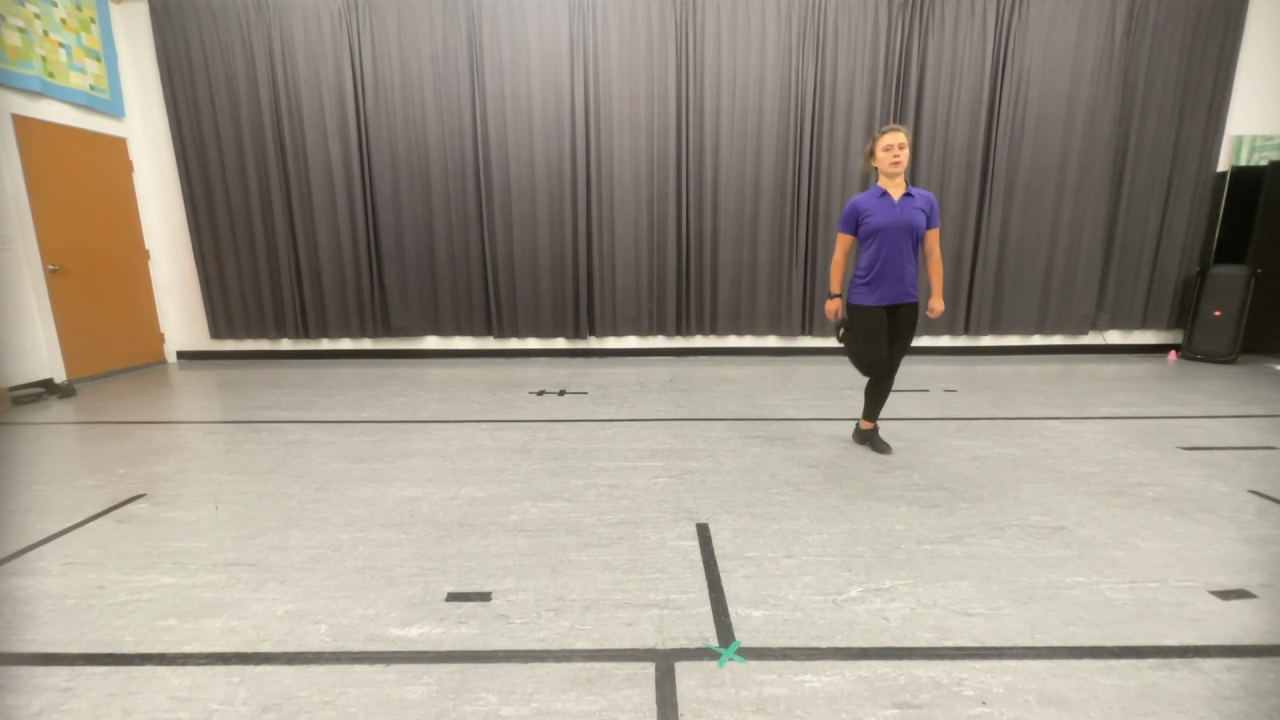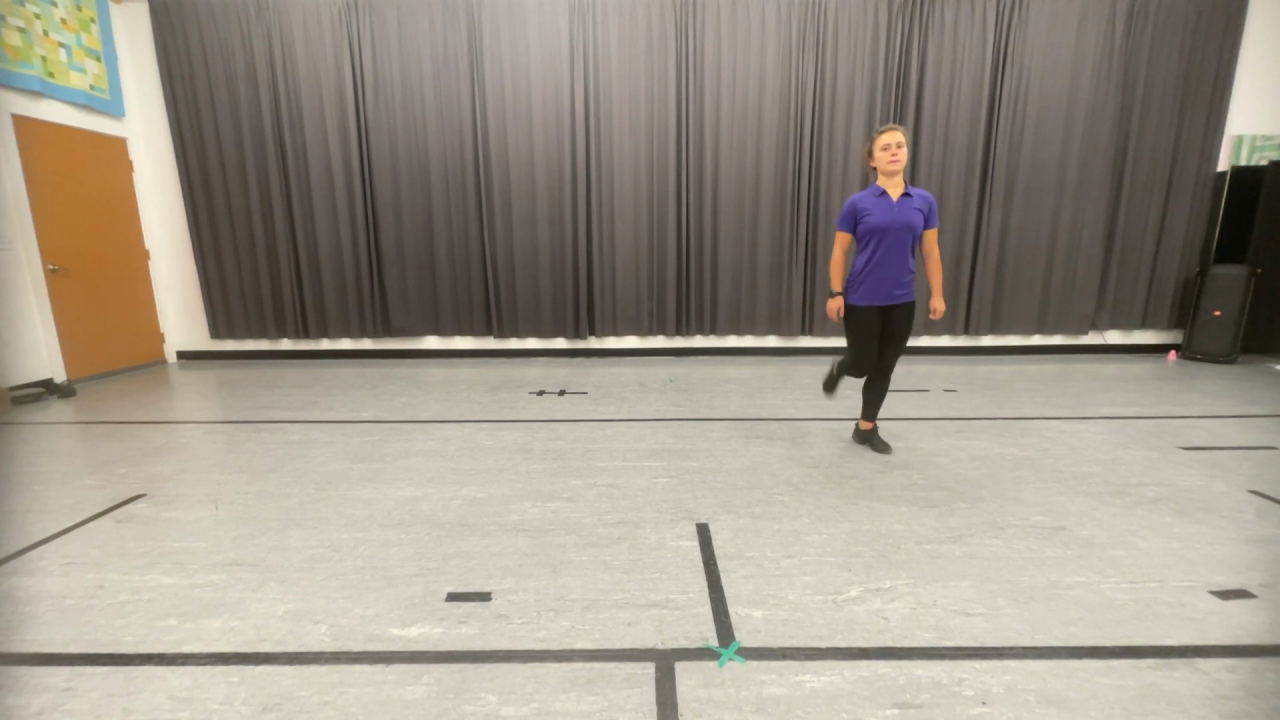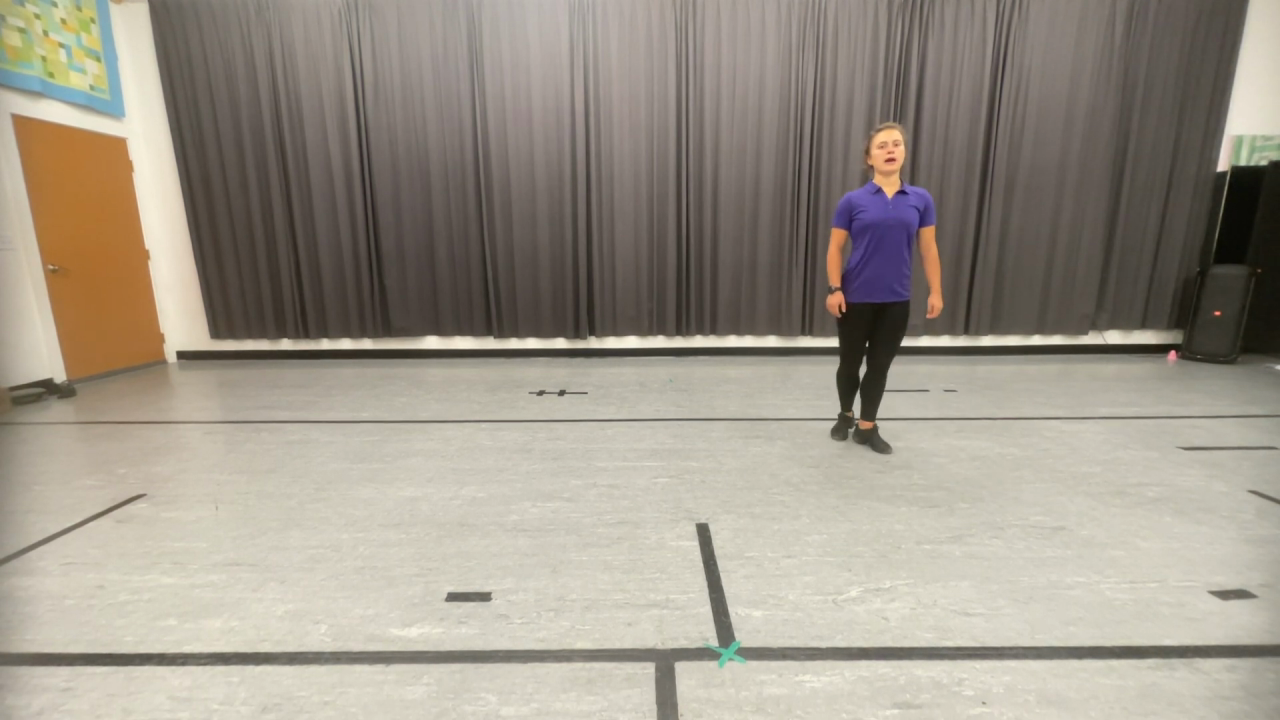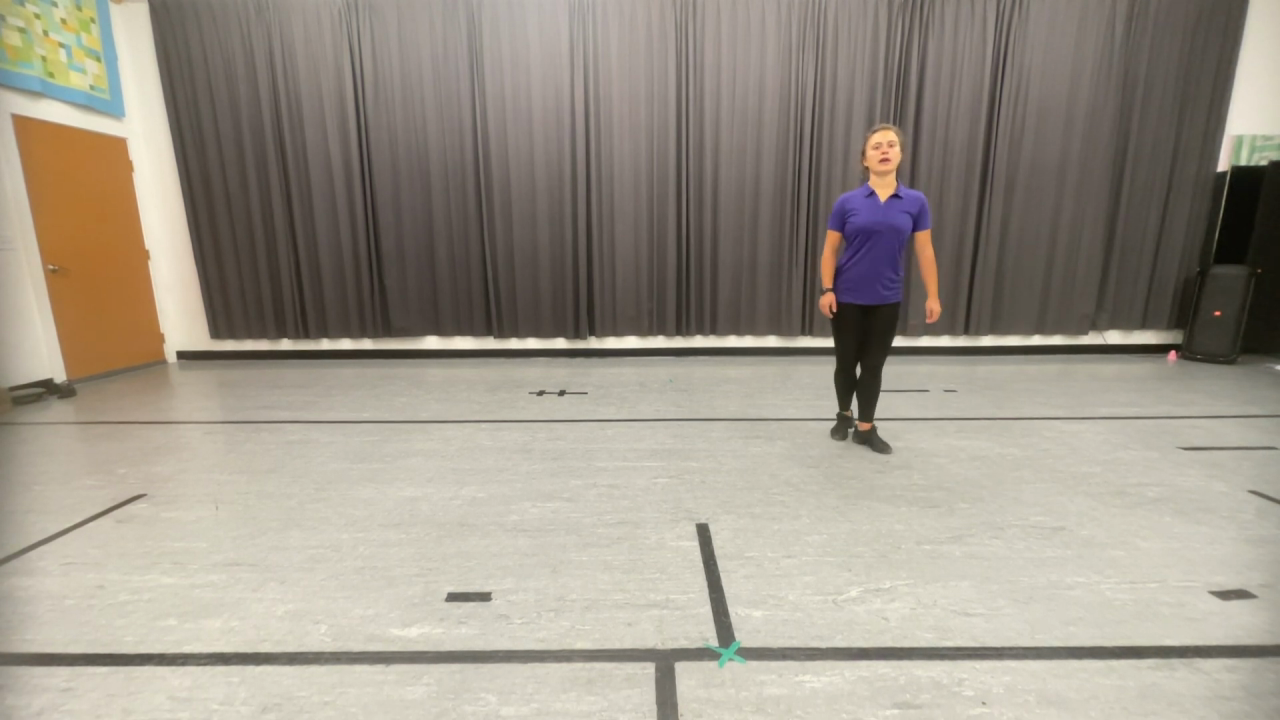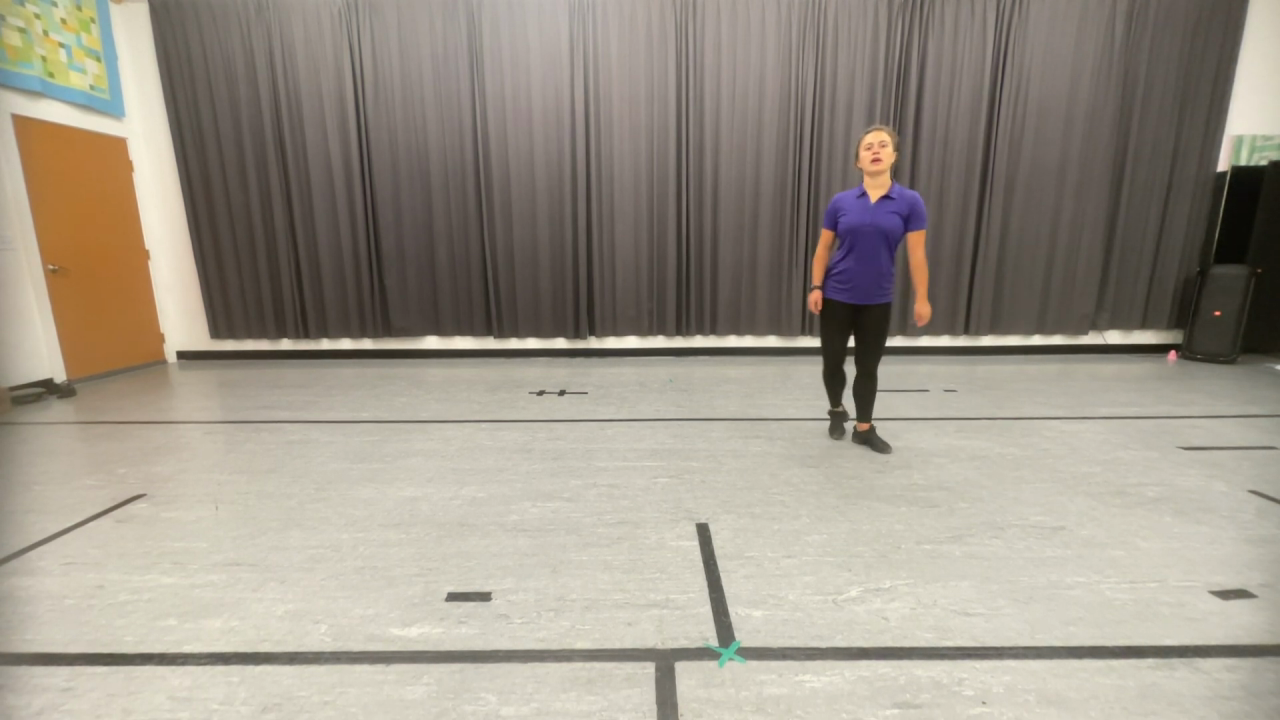
dt=0.1s
person 1, frame 1
left shoulder: (925, 202)
right shoulder: (859, 205)
left elbow: (932, 252)
right elbow: (841, 254)
left wrist: (937, 295)
right wrist: (834, 295)
left hip: (906, 300)
right hip: (866, 298)
left knee: (889, 368)
right knee: (875, 364)
left ankle: (866, 427)
right ankle: (847, 334)
person 1, frame 2
left shoulder: (924, 202)
right shoulder: (857, 203)
left elbow: (931, 251)
right elbow: (840, 252)
left wrist: (937, 294)
right wrist: (836, 294)
left hip: (902, 301)
right hip: (862, 299)
left knee: (884, 368)
right knee: (862, 362)
left ankle: (867, 428)
right ankle: (839, 369)
person 1, frame 3
left shoulder: (920, 199)
right shoulder: (853, 200)
left elbow: (928, 249)
right elbow: (835, 248)
left wrist: (936, 292)
right wrist: (835, 289)
left hip: (896, 298)
right hip: (857, 296)
left knee: (880, 365)
right knee: (852, 360)
left ankle: (867, 427)
right ankle: (846, 416)
person 1, frame 4
left shoulder: (916, 202)
right shoulder: (847, 202)
left elbow: (924, 252)
right elbow: (830, 250)
left wrist: (932, 296)
right wrist: (827, 290)
left hip: (886, 300)
right hip: (847, 297)
left knee: (873, 365)
right knee: (847, 361)
left ankle: (866, 428)
right ankle: (845, 415)
person 1, frame 5
left shoulder: (910, 202)
right shoulder: (840, 202)
left elbow: (916, 253)
right elbow: (824, 248)
left wrist: (922, 298)
right wrist: (816, 287)
left hip: (877, 300)
right hip: (838, 295)
left knee: (868, 365)
right knee: (832, 359)
left ankle: (864, 428)
right ankle: (837, 411)
